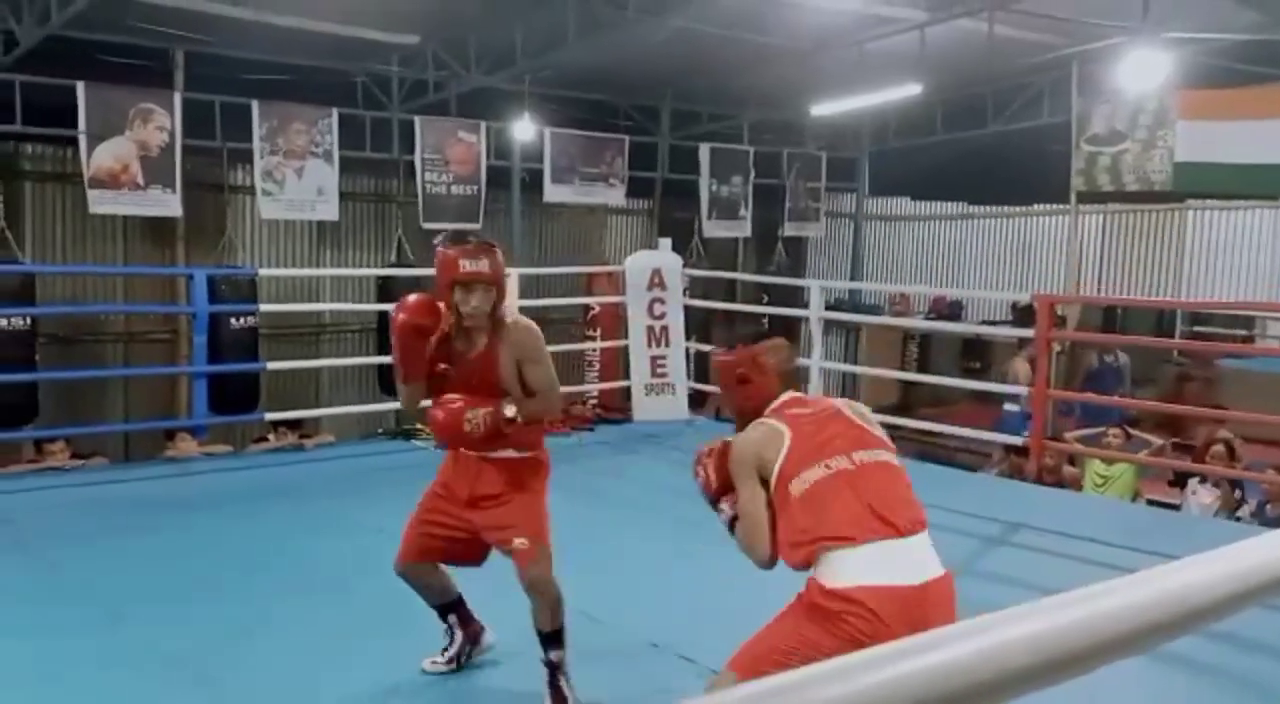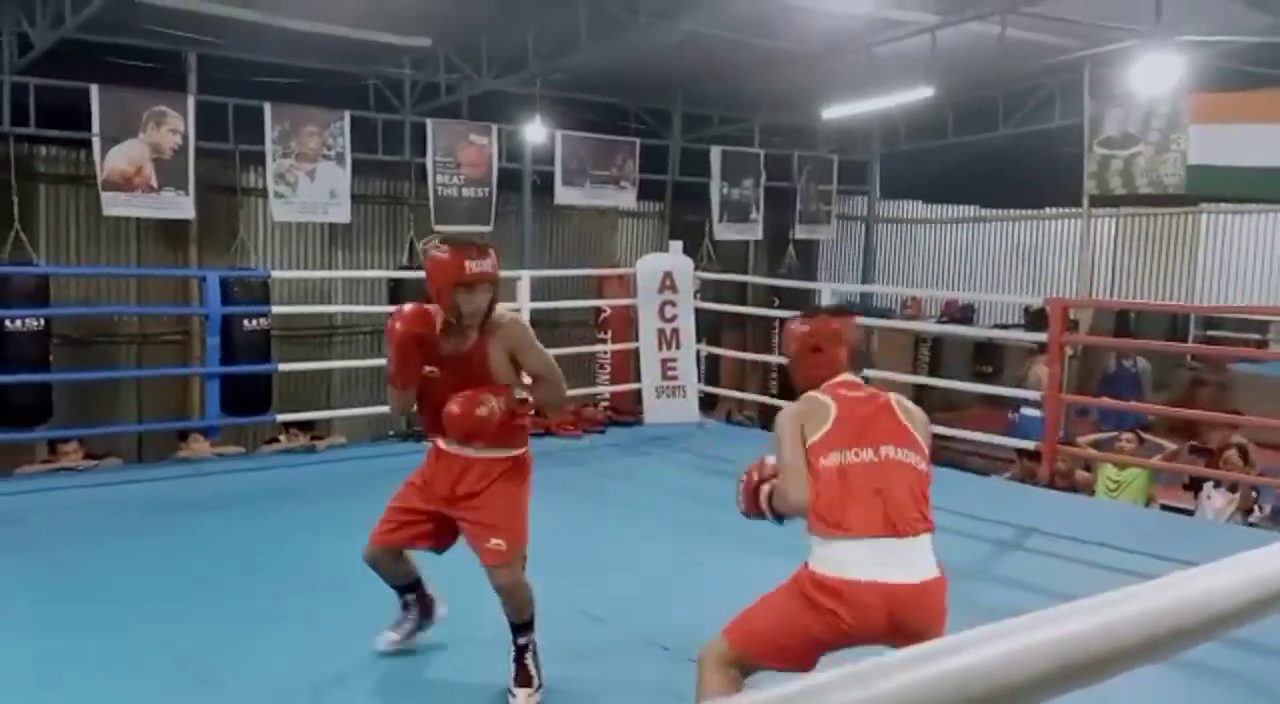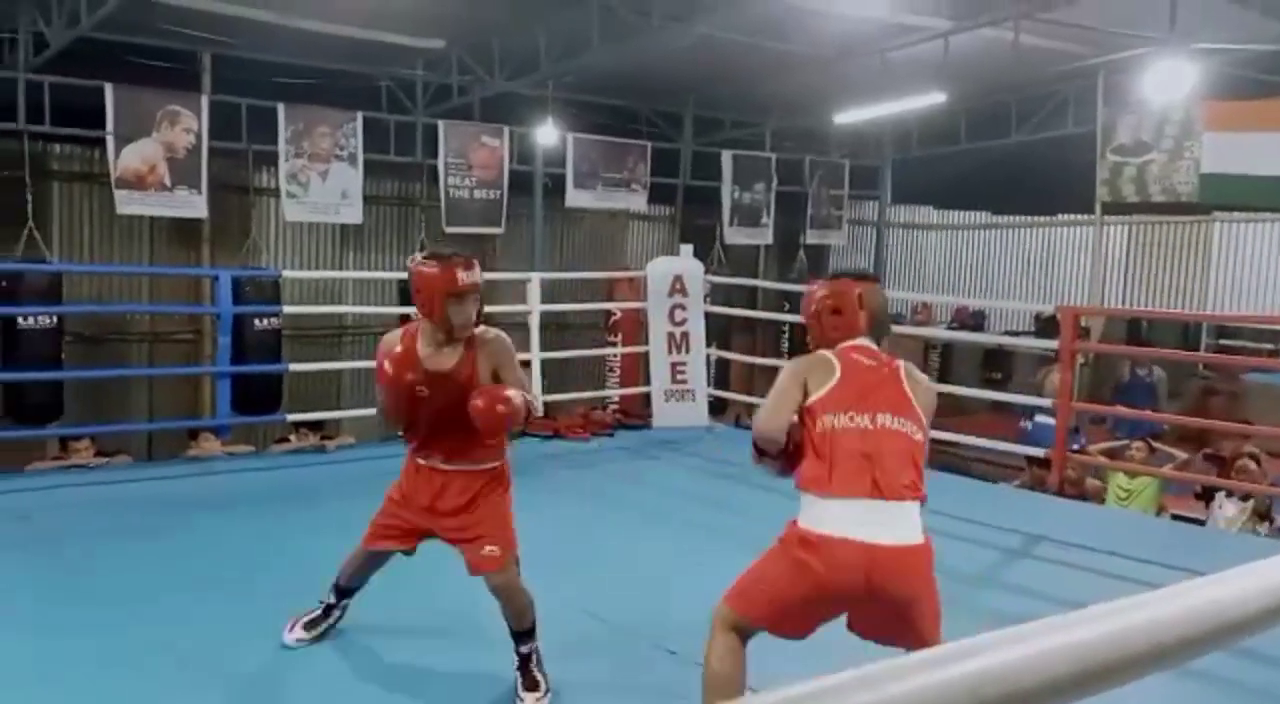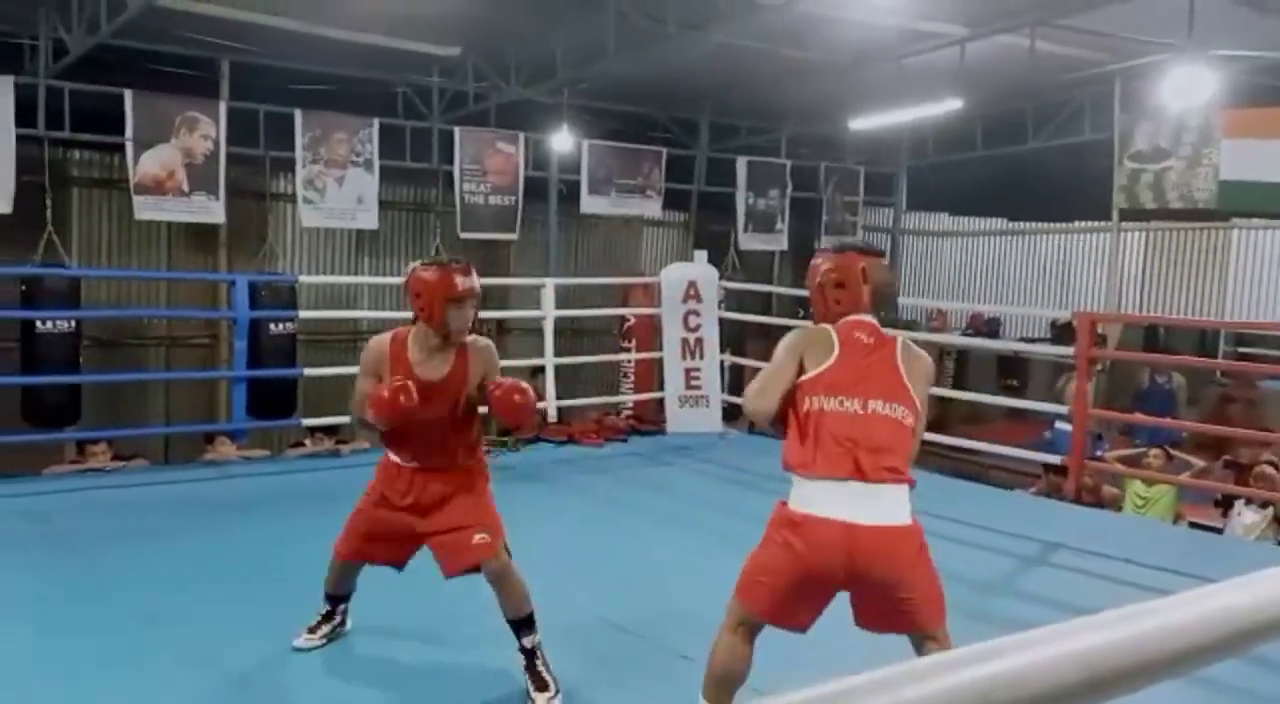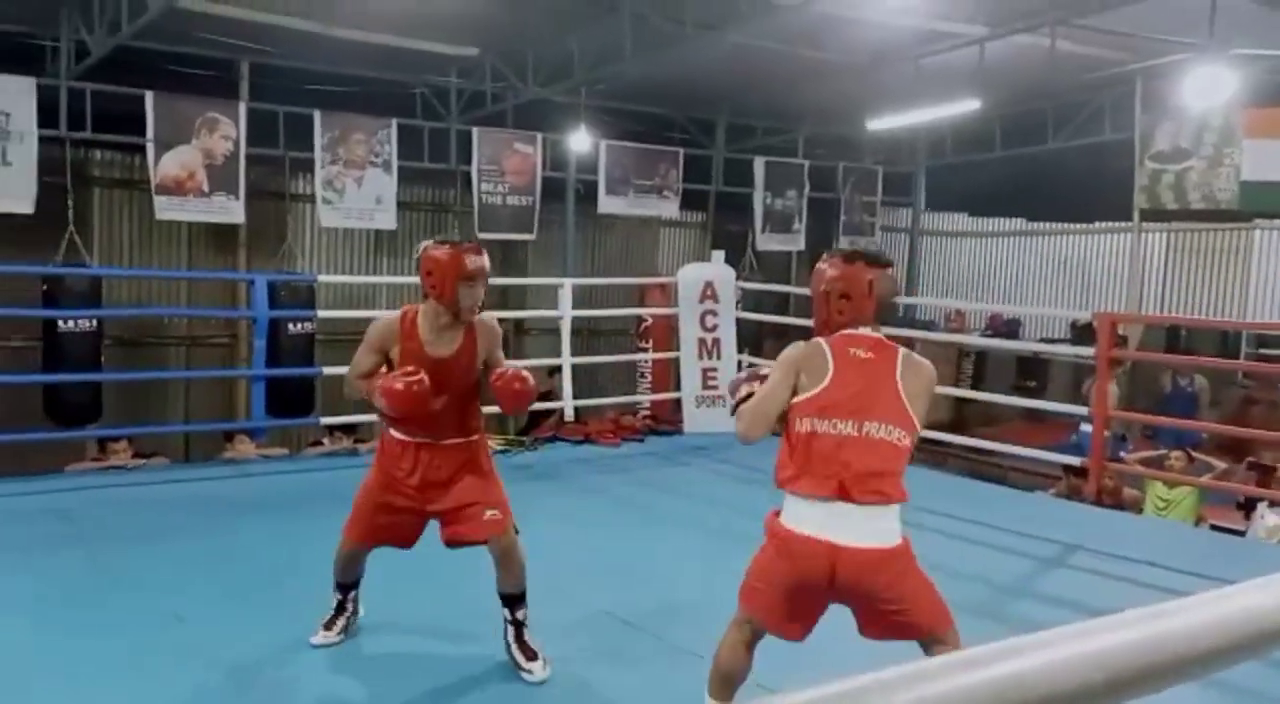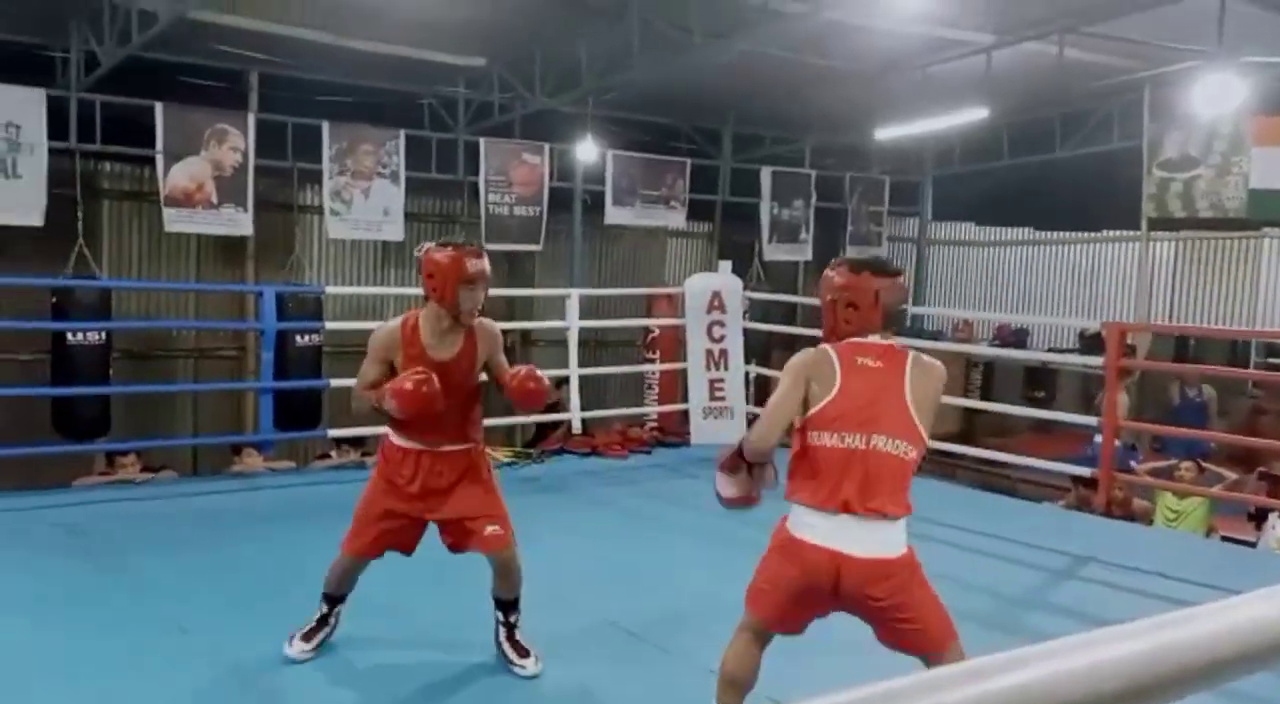
dt=0.1s
person 1, frame 1
left shoulder: (518, 333)
right shoulder: (432, 328)
left elbow: (553, 405)
right elbow: (409, 401)
left wrist: (497, 414)
right wrist: (406, 351)
left hip: (517, 468)
right hip: (462, 465)
left knee: (533, 569)
right knee: (411, 561)
left ankle: (554, 666)
right ankle: (467, 631)
person 1, frame 2
left shoulder: (509, 329)
right shoulder: (421, 331)
left elbow: (556, 393)
right elbow: (400, 407)
left wrist: (506, 403)
right wrist: (402, 359)
left hip: (500, 467)
right hip: (444, 461)
left knee: (505, 573)
right knee: (379, 551)
left ankle: (524, 655)
right ankle: (418, 606)
person 1, frame 3
left shoulder: (492, 343)
right shoulder: (397, 345)
left elbow: (521, 396)
right elbow: (390, 421)
left wrist: (515, 405)
right wrist: (392, 397)
left hip: (480, 479)
right hip: (423, 472)
left knee: (502, 577)
right knee: (368, 551)
left ankle: (529, 660)
right ankle: (332, 608)
person 1, frame 4
left shoulder: (480, 352)
right shoulder: (383, 350)
left elbow: (501, 403)
right elbow: (359, 413)
left wrist: (512, 404)
right wrist: (376, 413)
left hip: (460, 479)
right hip: (399, 475)
left knee: (498, 567)
right knee: (346, 557)
left ankle: (533, 658)
right ankle: (334, 615)
person 1, frame 5
left shoulder: (486, 330)
right shoulder: (390, 328)
left elbow: (497, 380)
right elbow: (355, 382)
left wrist: (515, 390)
right wrist: (379, 396)
left hip: (464, 455)
right hip: (402, 455)
left knee: (504, 542)
right knee: (354, 542)
left ankle: (516, 633)
right ankle: (345, 606)
person 1, frame 6
left shoulder: (487, 335)
right shoulder: (393, 336)
left elbow: (504, 379)
right elbow: (363, 395)
left wrist: (524, 388)
right wrist: (388, 401)
left hip: (464, 463)
right hip: (404, 462)
left knee: (503, 553)
right knee: (356, 552)
left ankle: (507, 632)
right ankle: (325, 619)
person 2, frame 1
left shoulder: (751, 443)
right shoulder: (854, 411)
left elbow: (762, 553)
left wrist: (727, 508)
left hip: (850, 598)
right hip: (930, 588)
person 2, frame 2
left shoulder: (801, 412)
right shoulder: (911, 413)
left elbow: (795, 498)
left wrist: (767, 497)
left hip: (839, 585)
right hip: (922, 587)
left knee: (719, 661)
person 2, frame 3
left shoulder: (809, 367)
right shoulder: (919, 386)
left elbow: (768, 431)
left wrist: (782, 448)
left hip: (824, 543)
right hip: (903, 548)
left knee: (727, 624)
right knee: (924, 650)
person 2, frame 4
left shoulder: (805, 341)
right shoulder: (917, 361)
left elbow: (758, 408)
right elbow: (904, 447)
left hip: (812, 525)
right hip: (893, 532)
left knee: (739, 626)
right knee: (934, 642)
person 2, frame 5
left shoulder: (804, 356)
right shoulder: (919, 372)
left elbow: (749, 431)
left wrist: (746, 399)
left hip: (802, 538)
right hip: (879, 547)
left knee: (743, 631)
right knee: (943, 643)
person 2, frame 6
left shoulder: (812, 363)
right shoulder: (928, 375)
left elbow: (761, 443)
left wrist: (744, 460)
left hip: (808, 544)
right hip: (885, 557)
left knee: (751, 635)
right knee: (947, 657)
